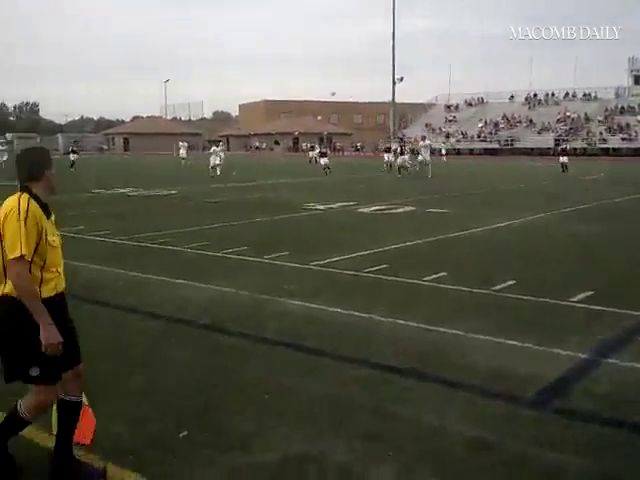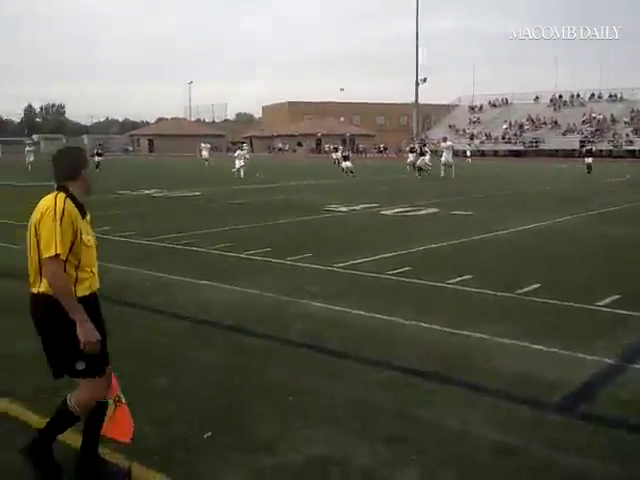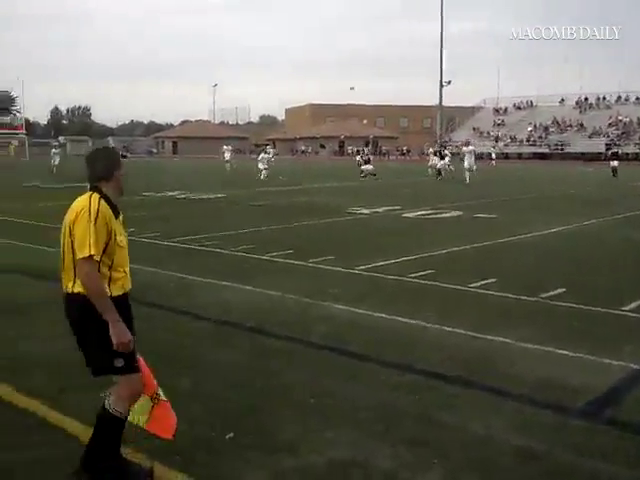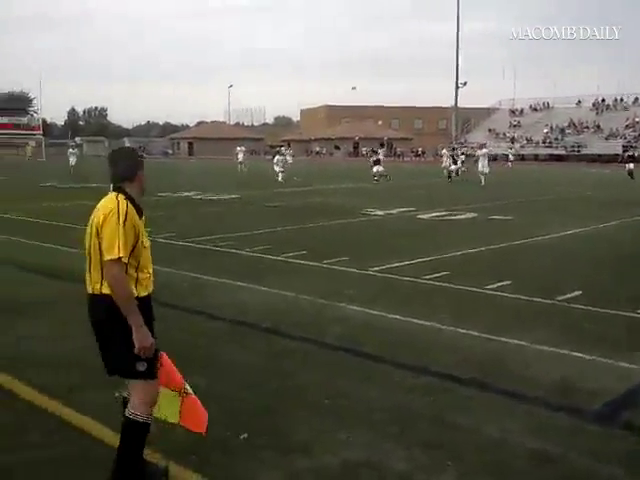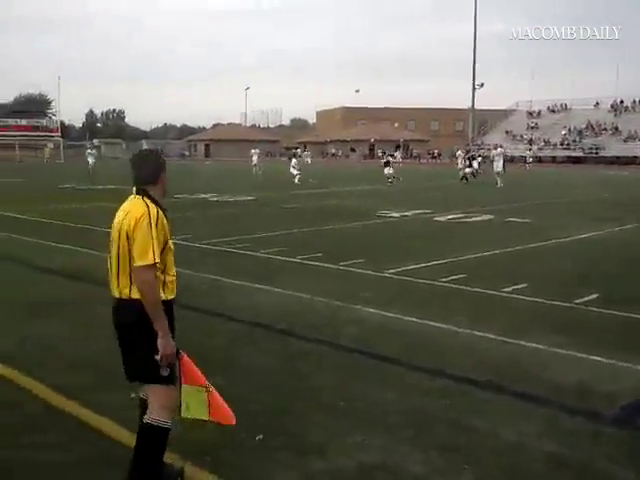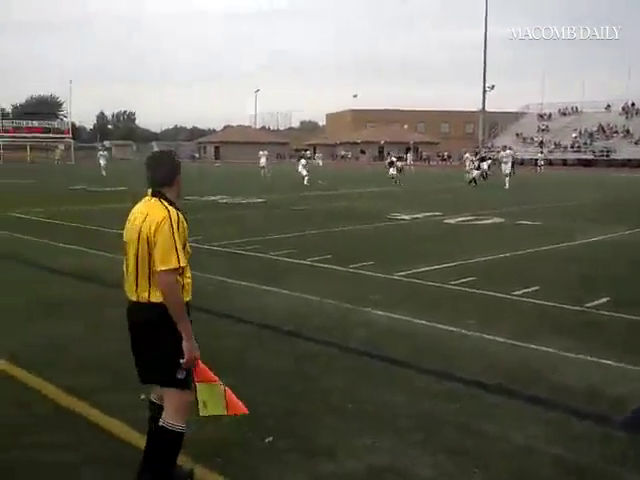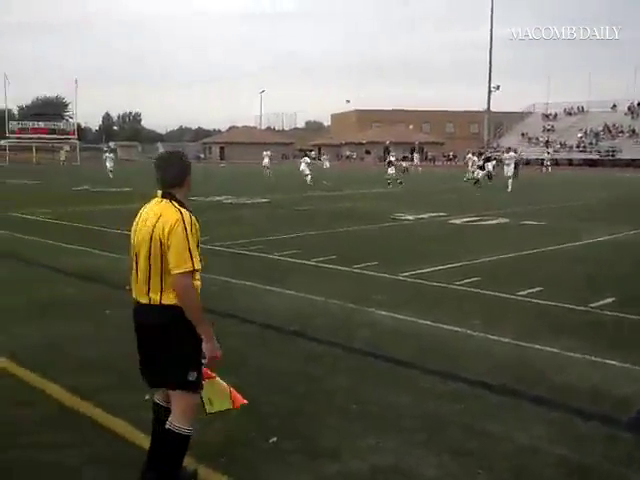
dt=0.1s
person 1, frame 1
left shoulder: (39, 210)
right wrist: (45, 325)
left hip: (50, 305)
right hip: (27, 312)
left knee: (73, 376)
right knee: (45, 392)
person 1, frame 2
left shoulder: (74, 209)
right shoulder: (57, 208)
right elbow: (52, 271)
right wrist: (83, 322)
left hip: (81, 302)
right hip: (60, 310)
left knee: (102, 377)
right knee: (92, 386)
right ankle: (41, 445)
person 1, frame 3
left shoulder: (103, 208)
right shoulder: (92, 208)
right elbow: (86, 271)
right wrist: (115, 323)
left hip: (107, 304)
right hip: (93, 308)
left knee: (124, 381)
right knee: (129, 384)
person 1, frame 4
left shoulder: (124, 206)
right shoulder: (118, 209)
right elbow: (113, 273)
right wrist: (139, 327)
left hip: (126, 305)
right hip: (118, 309)
left knee: (141, 385)
right knee: (146, 390)
person 1, frame 5
left shoulder: (131, 207)
right shoulder: (149, 213)
right elbow: (145, 277)
right wrist: (164, 333)
left hip: (128, 308)
right hip: (144, 312)
left knee: (154, 386)
right knee: (165, 397)
person 1, frame 6
left shoulder: (142, 209)
right shoulder: (168, 216)
right elbow: (167, 281)
right wrist: (188, 336)
left hip: (142, 310)
right hip: (162, 315)
left knee: (164, 388)
right knee: (180, 400)
person 1, frame 7
left shoulder: (147, 211)
right shoulder: (179, 218)
right elbow: (184, 284)
right wrist: (207, 336)
left hip: (144, 311)
right hip: (171, 317)
left knee: (167, 389)
right knee: (187, 402)
